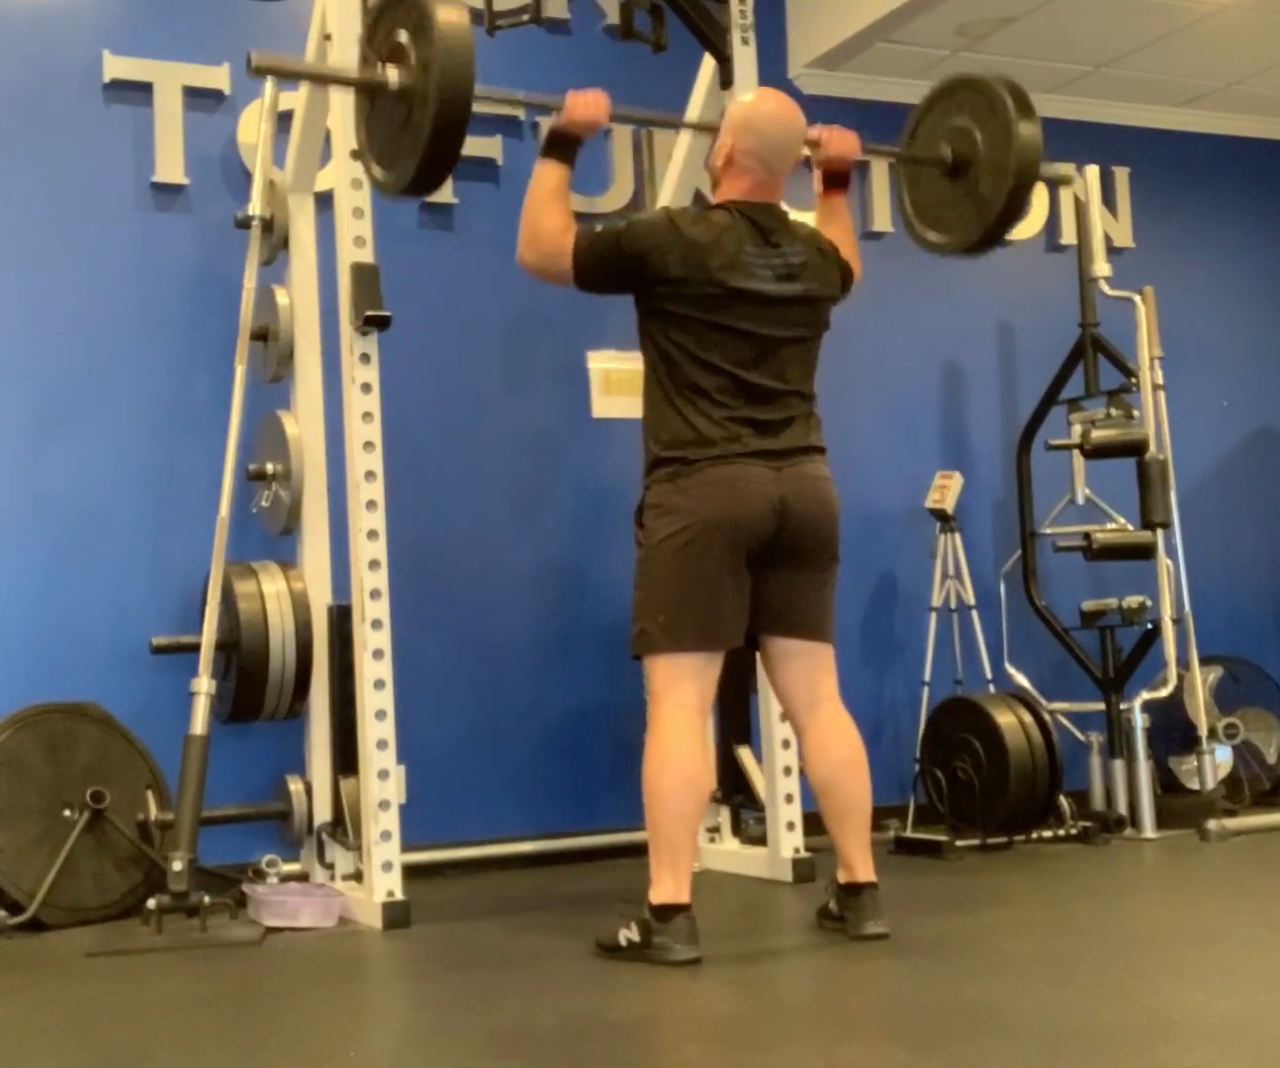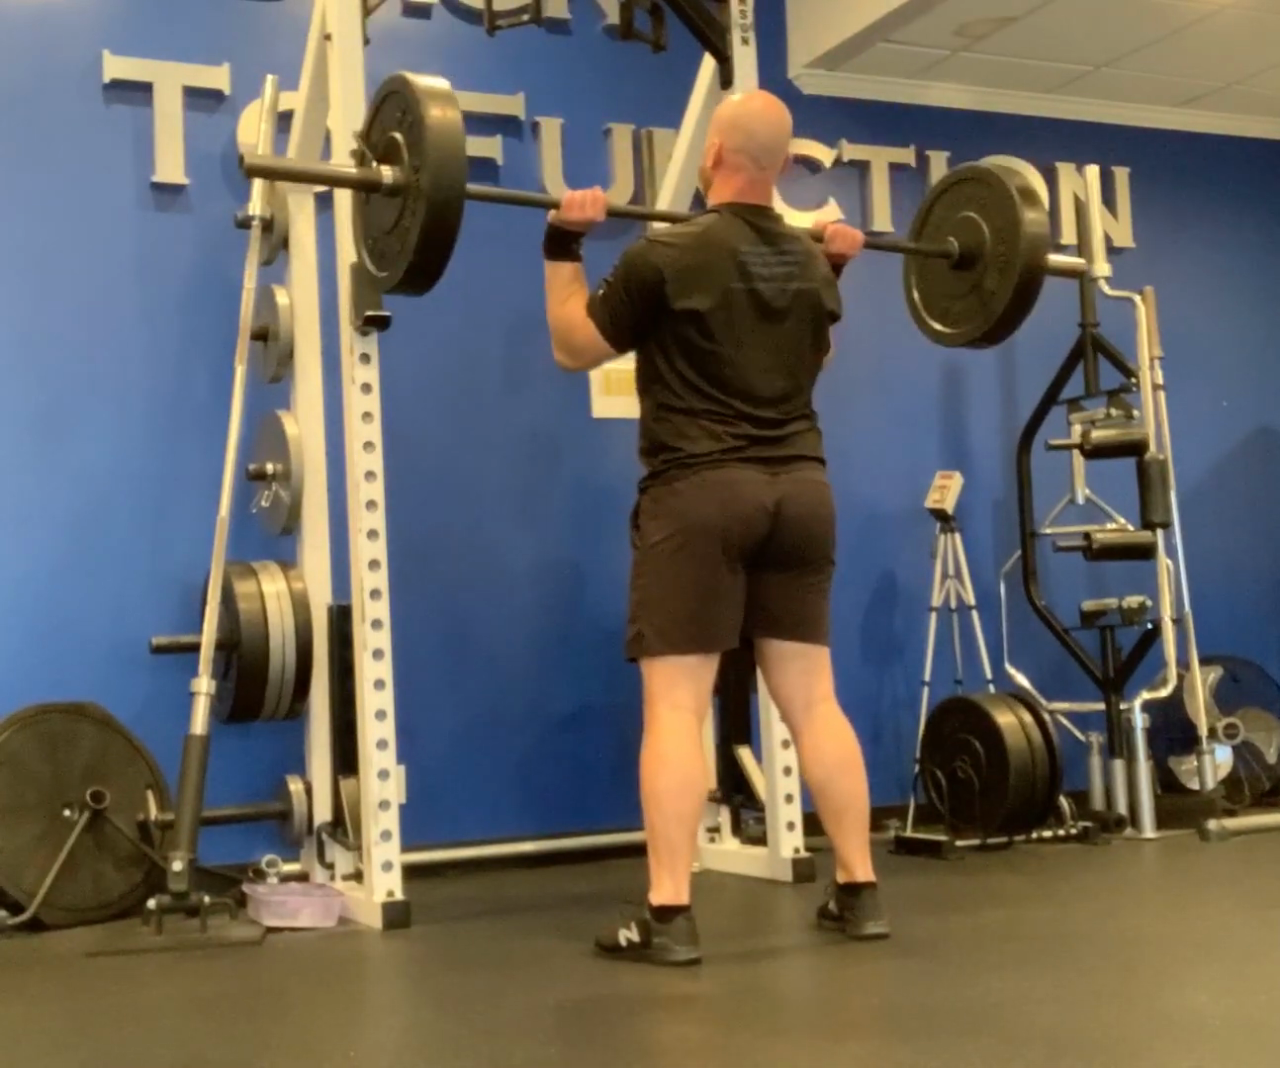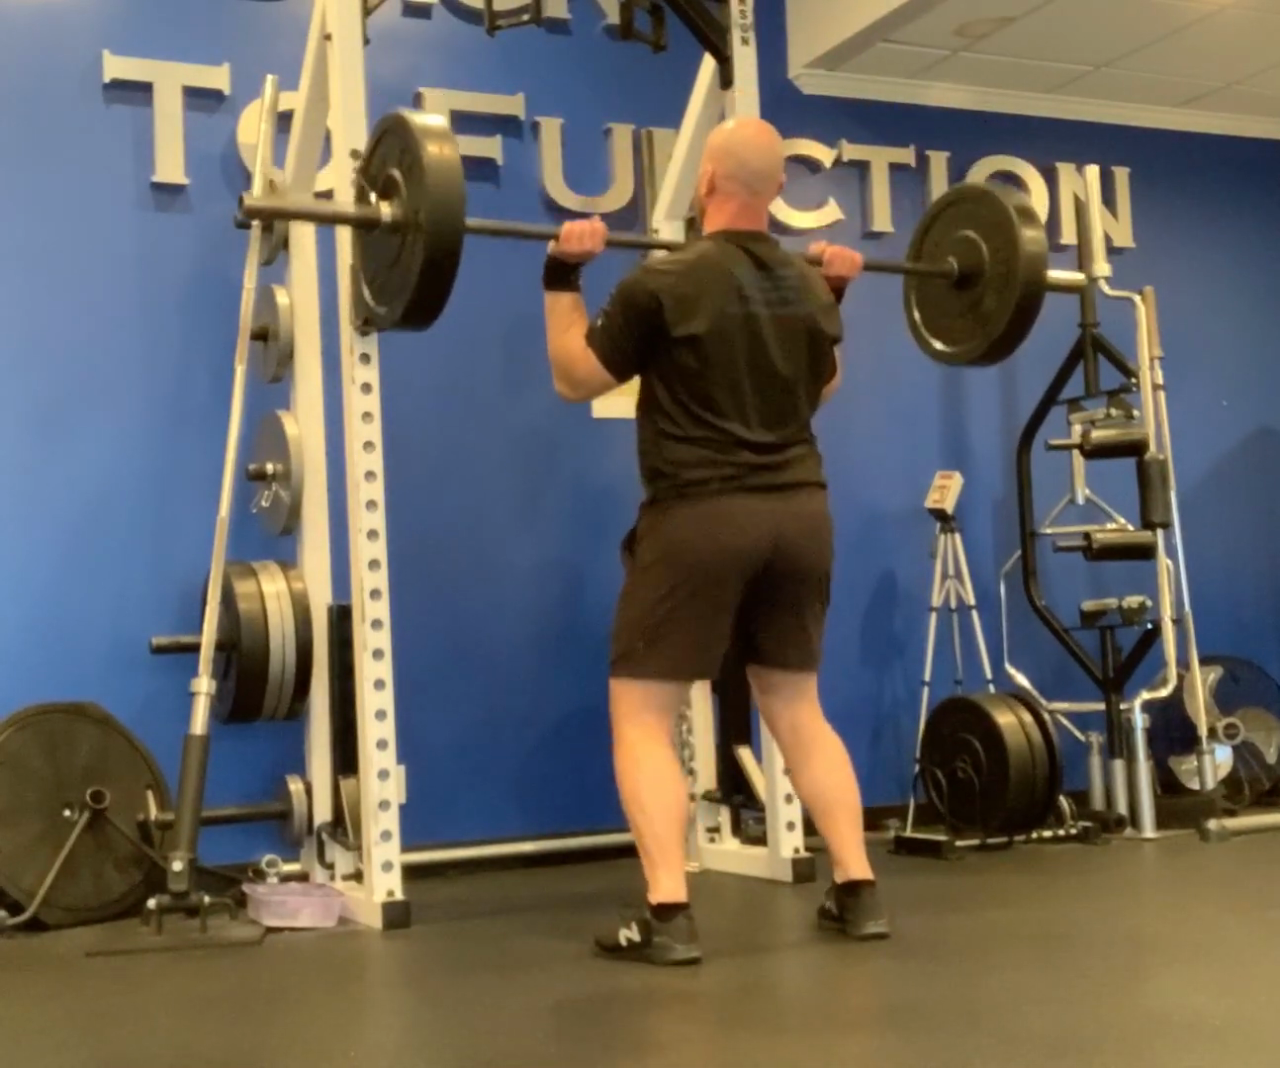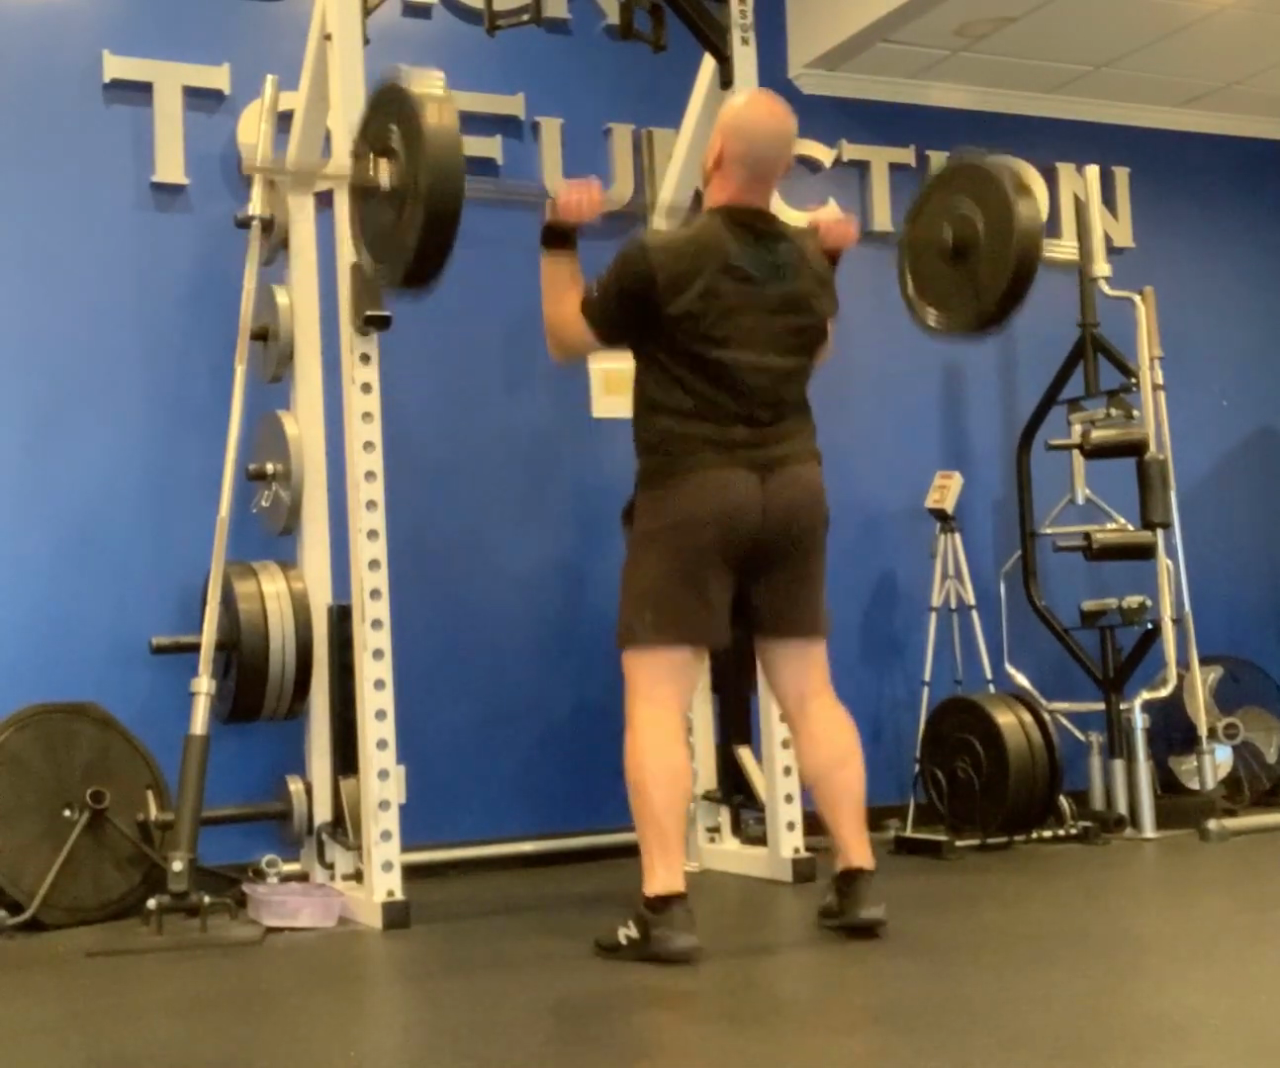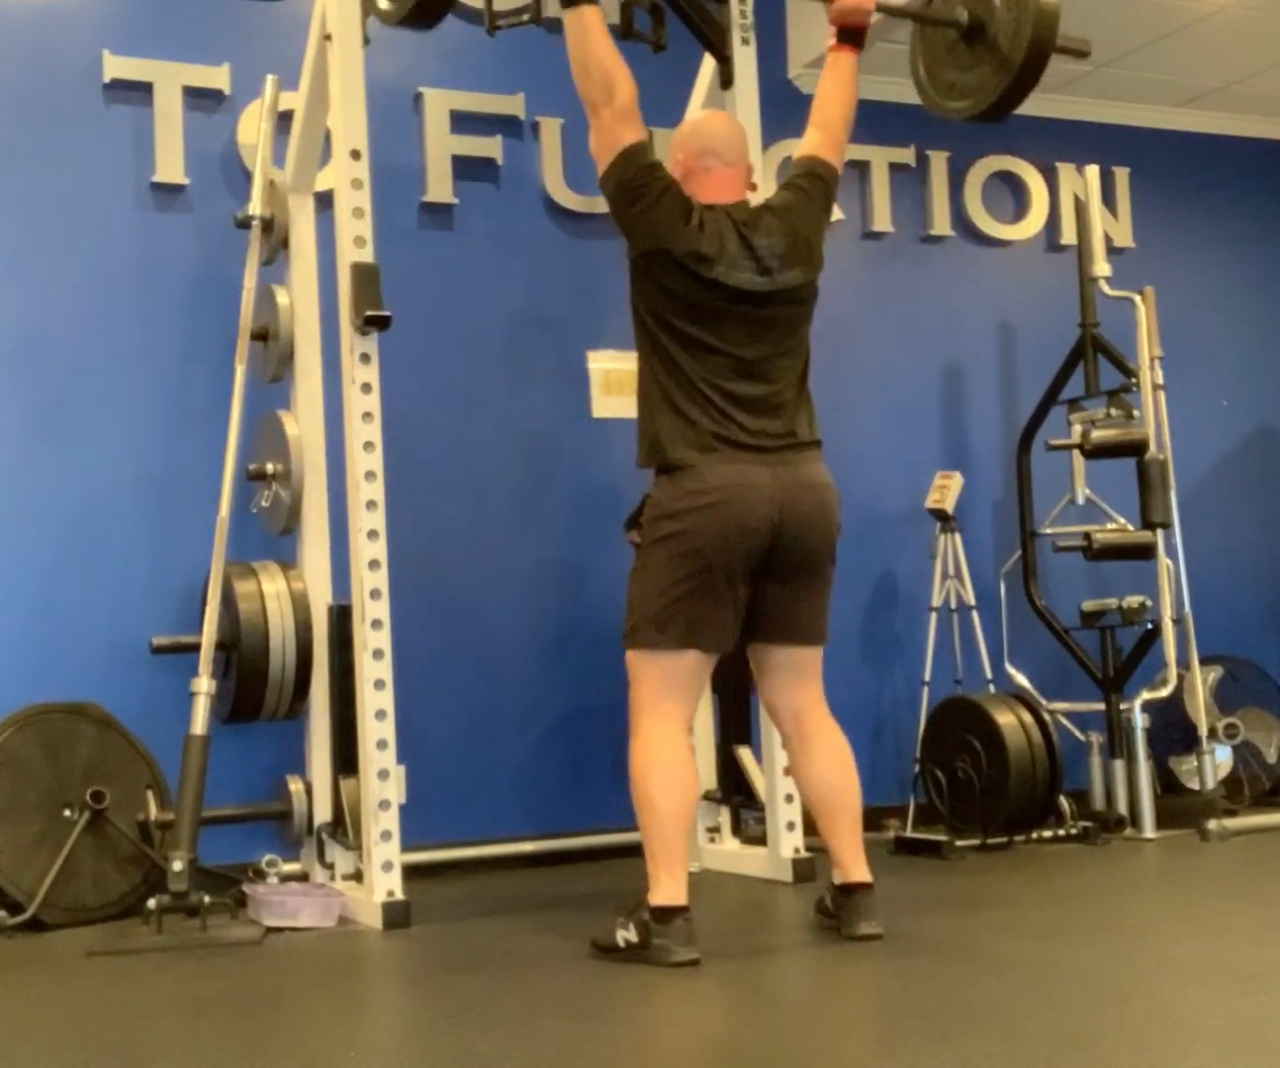
dt=0.5s
person 1, frame 1
left shoulder: (671, 240)
right shoulder: (813, 257)
left elbow: (540, 248)
left wrist: (563, 142)
right wrist: (841, 178)
left hip: (704, 491)
right hip: (804, 487)
left knee: (679, 703)
right knee: (817, 699)
left ankle: (669, 914)
right ankle: (861, 891)
person 1, frame 2
left shoulder: (667, 253)
right shoulder: (811, 263)
left elbow: (573, 345)
left wrist: (565, 243)
left hip: (701, 493)
right hip: (800, 488)
left knee: (675, 705)
right knee: (811, 699)
left ankle: (669, 916)
right ankle: (859, 891)
person 1, frame 3
left shoulder: (665, 282)
right shoulder: (810, 288)
left elbow: (575, 376)
left wrist: (562, 274)
left hip: (700, 520)
right hip: (800, 515)
left knee: (641, 720)
right knee: (799, 715)
left ankle: (667, 912)
right ankle: (857, 888)
person 1, frame 4
left shoulder: (665, 259)
right shoulder: (810, 263)
left elbow: (567, 338)
left wrist: (561, 239)
left hip: (694, 493)
right hip: (794, 488)
left knee: (659, 702)
right knee: (808, 693)
left ankle: (666, 909)
right ankle: (858, 876)
person 1, frame 5
left shoulder: (666, 229)
right shoulder: (795, 231)
left elbow: (611, 109)
right elbow: (827, 131)
left hip: (707, 494)
right hip: (805, 491)
left knee: (661, 712)
right knee: (801, 707)
left ankle: (666, 914)
right ankle: (855, 889)
